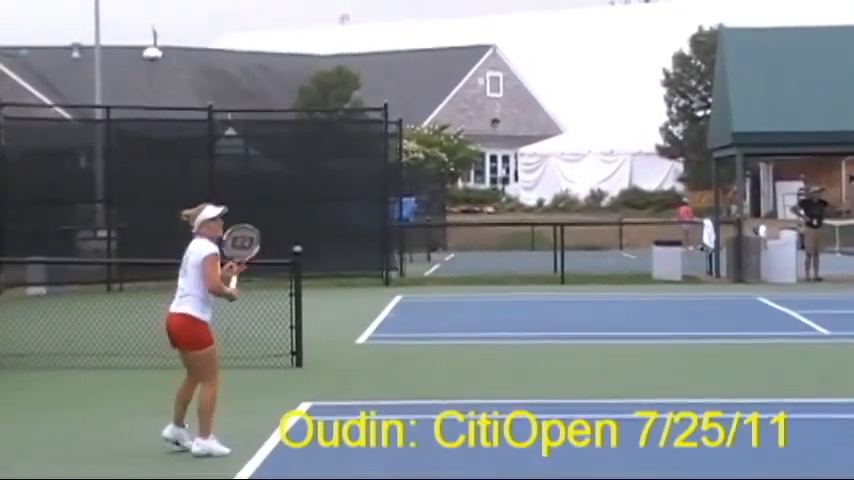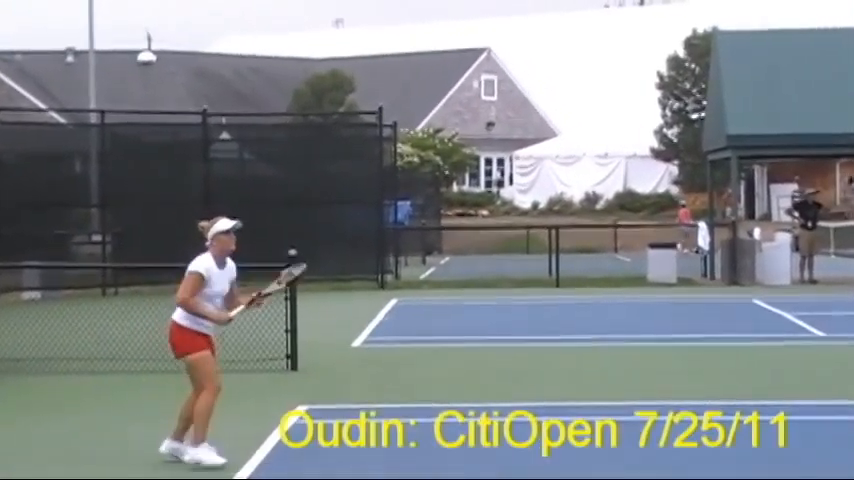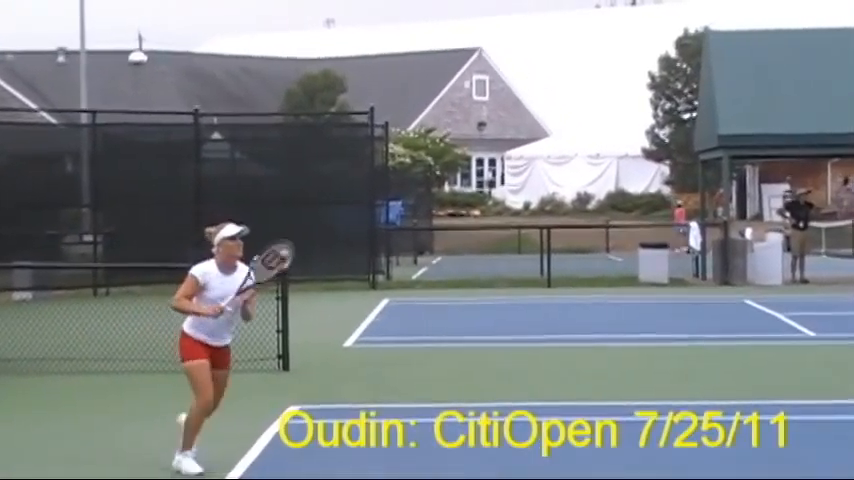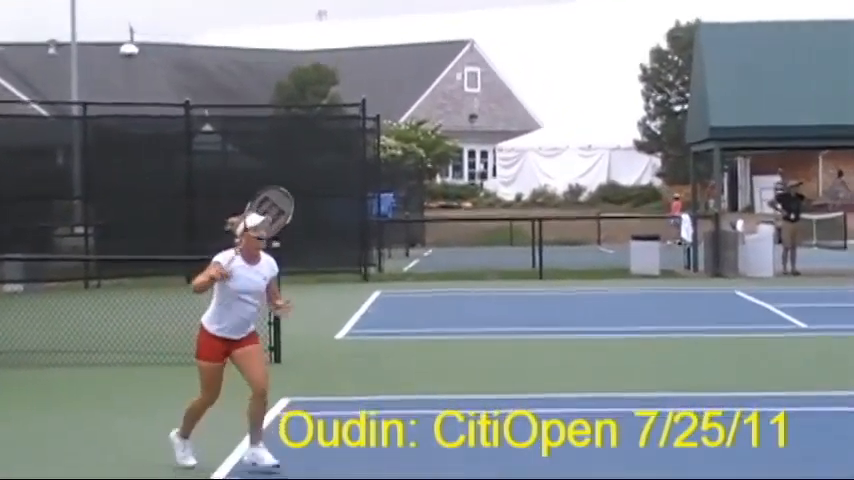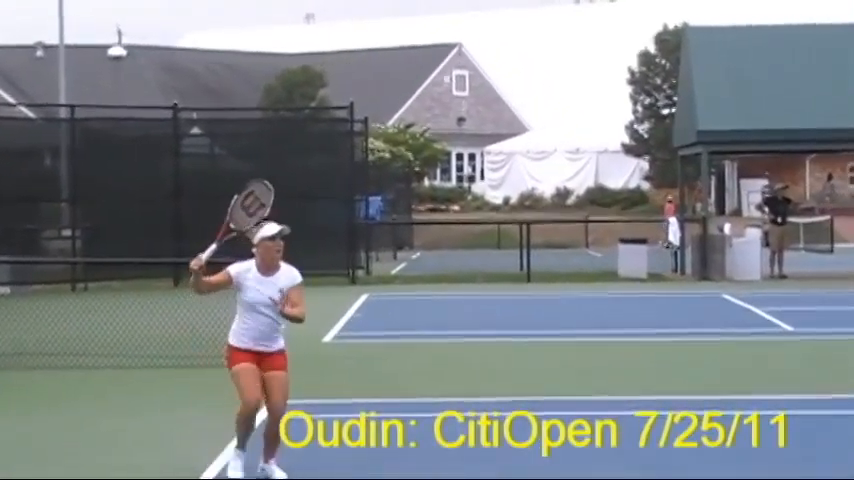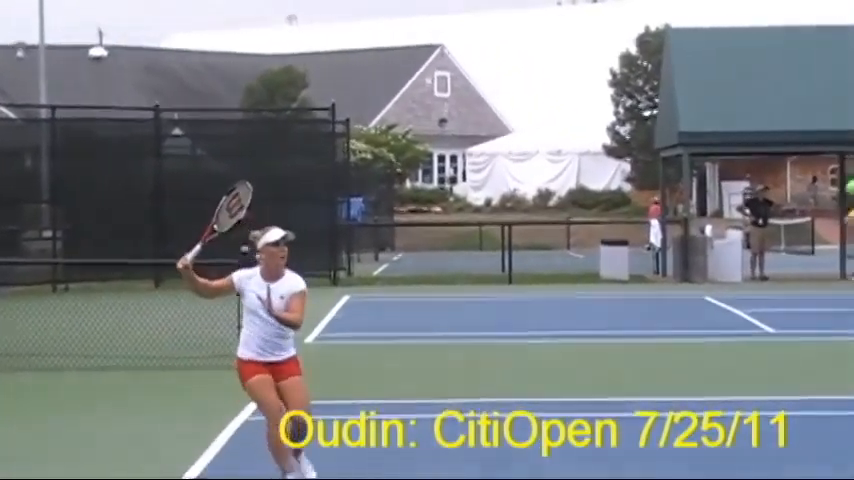
dt=0.2s
person 1, frame 1
left shoulder: (195, 247)
right shoulder: (208, 248)
right elbow: (213, 286)
left wrist: (227, 272)
right wrist: (231, 293)
left hip: (178, 319)
right hip: (191, 321)
left knee: (194, 377)
right knee: (209, 381)
left ankle: (176, 428)
right ankle: (204, 439)
person 1, frame 2
left shoulder: (229, 266)
right shoulder: (203, 265)
left elbow: (230, 302)
right elbow: (183, 299)
left wrist: (248, 301)
right wrist: (212, 316)
left hip: (200, 333)
right hip: (187, 331)
left knee: (202, 390)
right knee: (211, 387)
left ankle: (175, 442)
right ankle: (197, 447)
person 1, frame 3
left shoulder: (244, 272)
right shoulder: (203, 271)
left elbow: (247, 316)
right elbow: (177, 302)
left wrist: (248, 304)
right wrist: (204, 310)
left hip: (221, 345)
right hip: (194, 340)
left knee: (212, 401)
right knee: (205, 398)
left ankle: (188, 420)
right ankle: (184, 454)
person 1, frame 4
left shoulder: (269, 264)
right shoulder: (226, 259)
left elbow: (274, 298)
right elbow: (197, 286)
left wrist: (280, 304)
right wrist: (211, 278)
left hip: (245, 336)
right hip: (213, 335)
left knee: (261, 388)
right knee: (209, 396)
left ankle: (256, 449)
right ankle: (181, 437)
person 1, frame 5
left shoulder: (291, 275)
right shoulder: (240, 271)
left elbow: (299, 313)
right elbow: (201, 288)
left wrist: (285, 311)
right wrist: (197, 273)
left hip: (274, 351)
right hip: (241, 350)
left knee: (277, 411)
right knee: (251, 403)
right ankle: (240, 451)
person 1, frame 6
left shoulder: (295, 283)
right shoulder: (245, 278)
left elbow: (296, 321)
right elbow: (206, 290)
left wrist: (275, 313)
right wrist: (187, 273)
left hip: (285, 360)
right hip: (251, 361)
left knee: (300, 419)
right knee: (276, 414)
left ankle: (297, 455)
